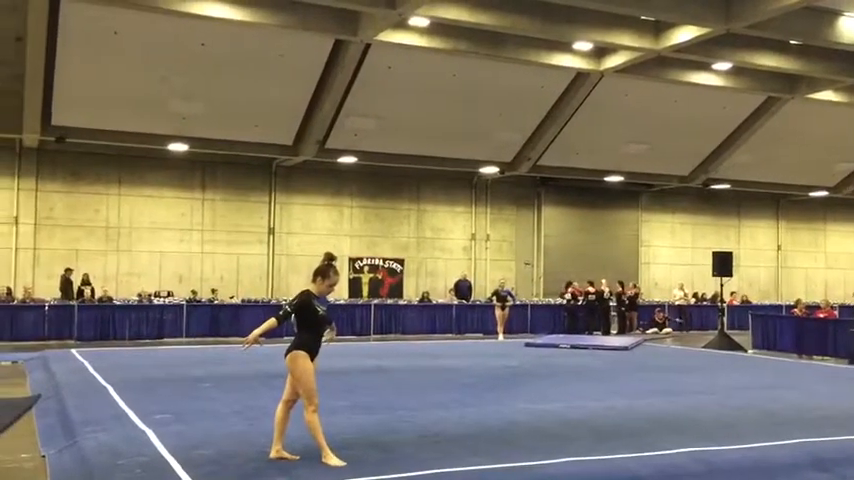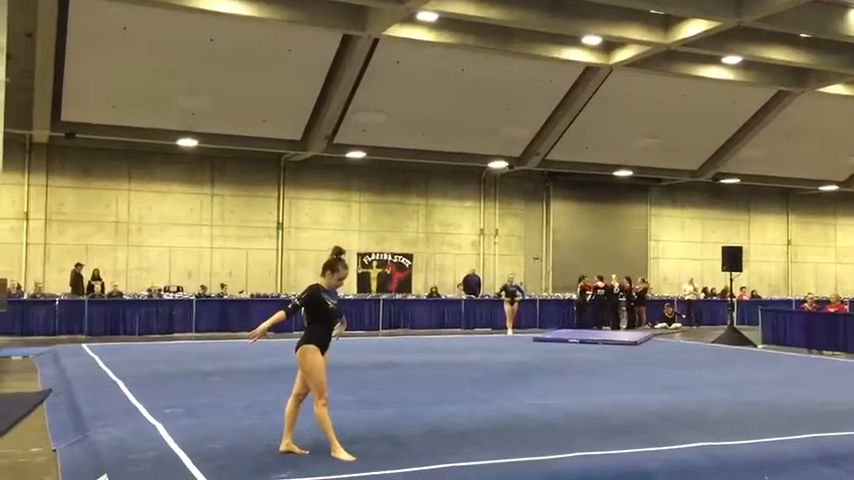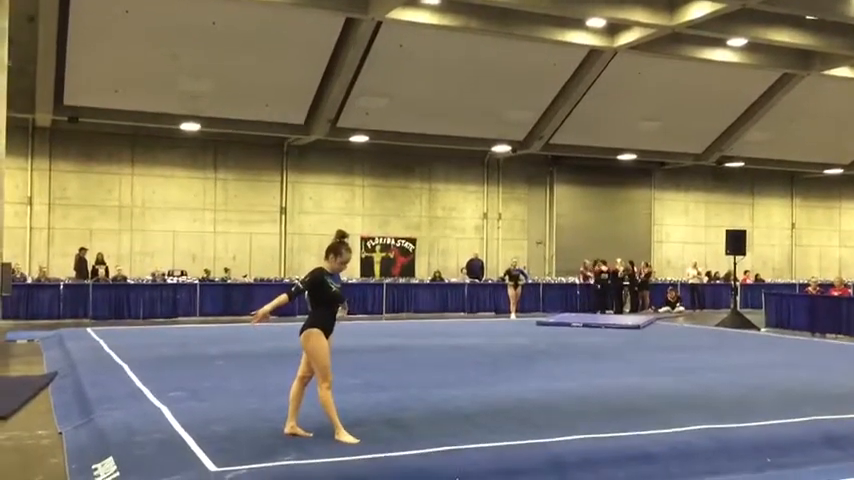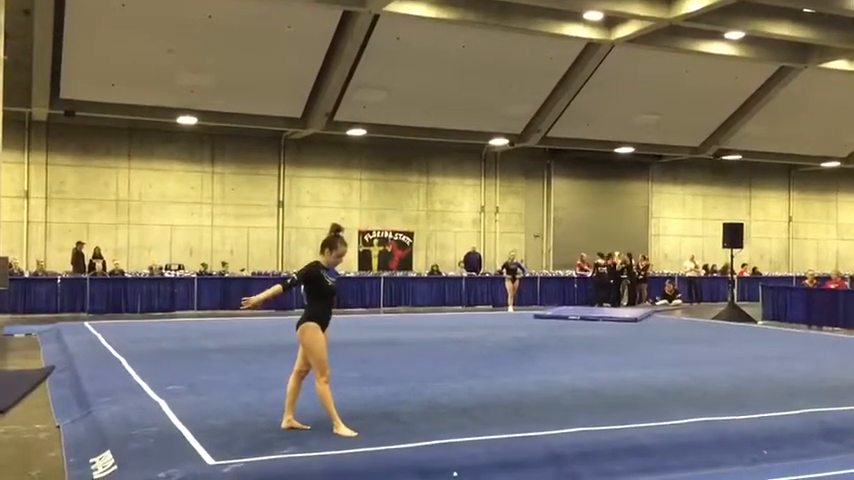
dt=0.5s
person 1, frame 1
left shoulder: (320, 300)
right shoulder: (304, 298)
right elbow: (281, 317)
left wrist: (330, 329)
right wrist: (257, 332)
left hip: (308, 355)
right hip: (299, 354)
left knee: (288, 401)
right knee: (311, 405)
left ankle: (277, 448)
right ankle: (326, 453)
person 1, frame 2
left shoulder: (332, 294)
right shoulder: (314, 292)
right elbow: (290, 310)
left wrist: (341, 324)
right wrist: (266, 325)
left hip: (319, 348)
right hip: (309, 348)
left knee: (299, 394)
right knee: (321, 398)
left ankle: (287, 442)
right ankle: (335, 448)
person 1, frame 3
left shoulder: (335, 278)
right shoulder: (317, 275)
right elbow: (293, 293)
left wrist: (342, 306)
right wrist: (268, 307)
left hip: (323, 332)
right hip: (314, 331)
left knee: (303, 377)
right knee: (325, 382)
left ankle: (291, 425)
right ankle: (339, 430)
person 1, frame 4
left shoulder: (330, 272)
right shoulder: (313, 269)
right elbow: (288, 284)
right wrist: (261, 297)
left hip: (319, 326)
right hip: (310, 325)
left knee: (300, 371)
right knee: (323, 376)
left ankle: (288, 418)
right ankle: (337, 424)
